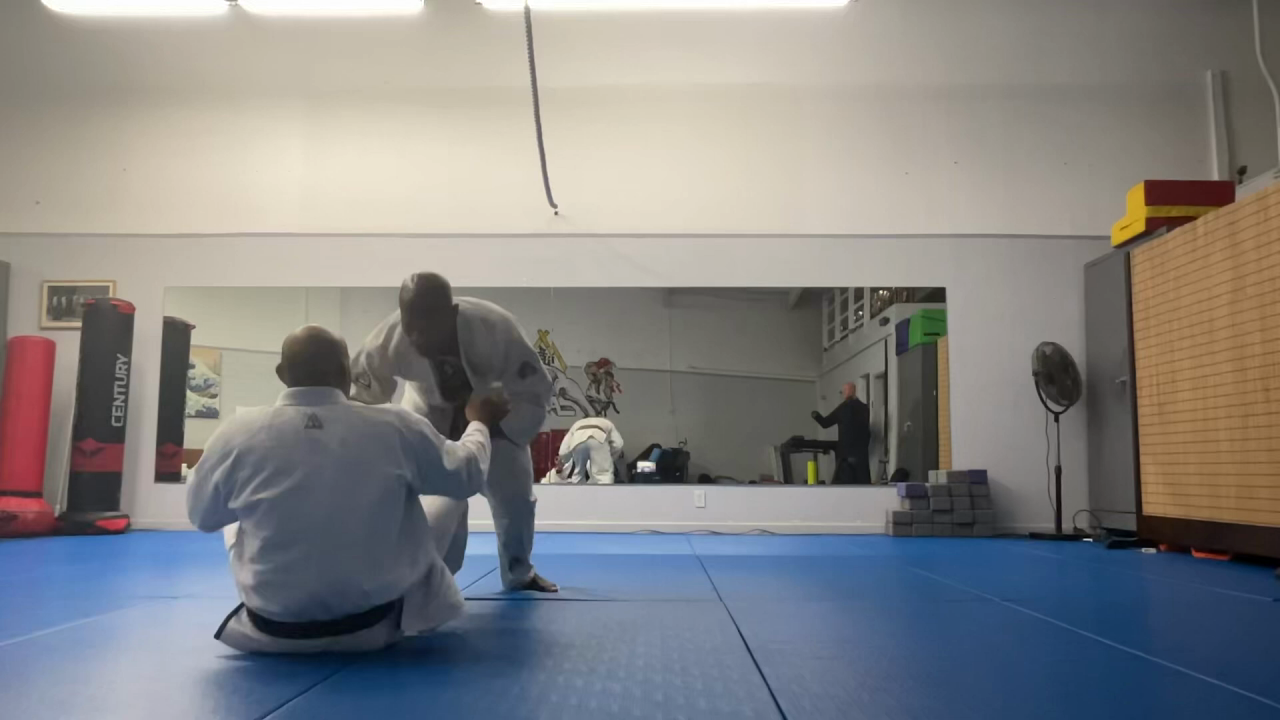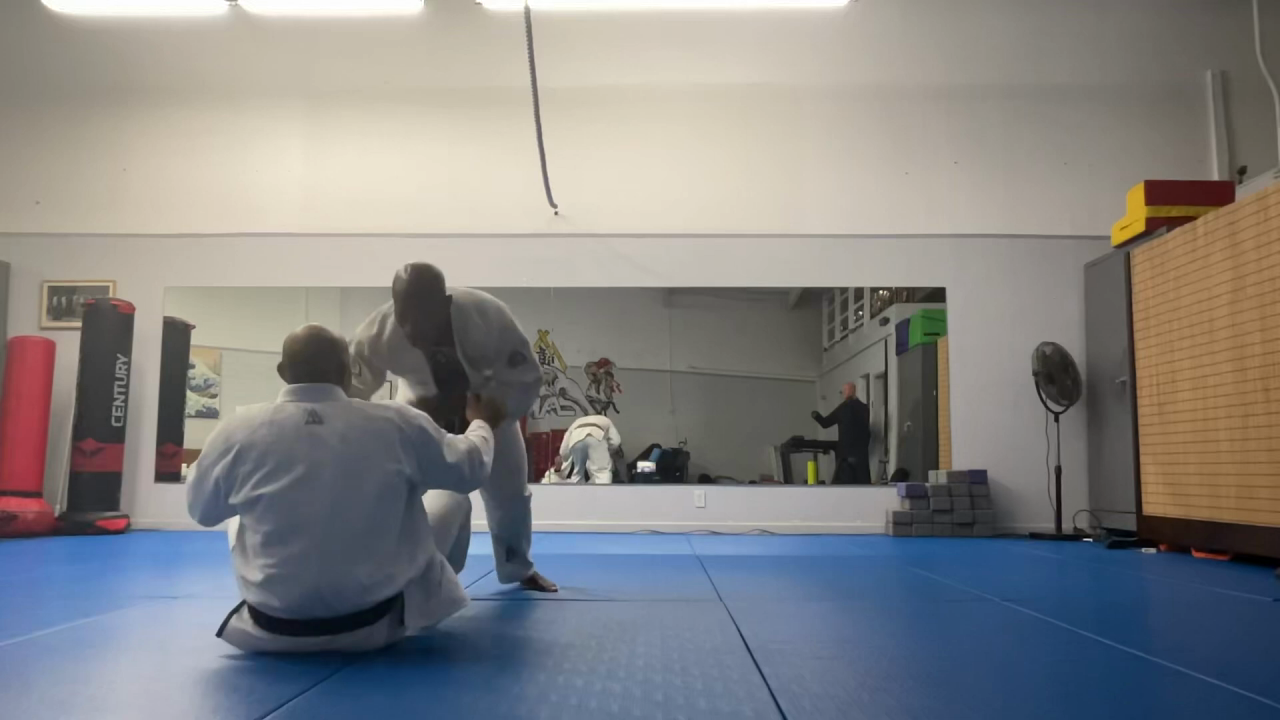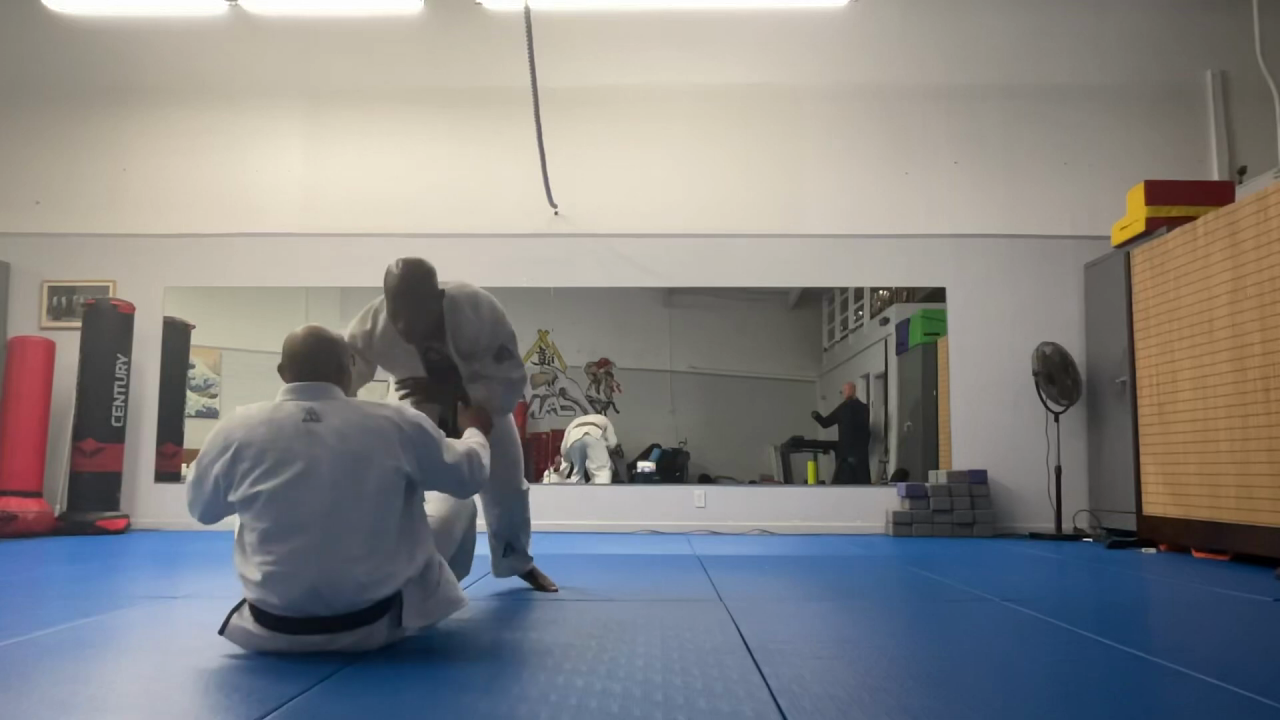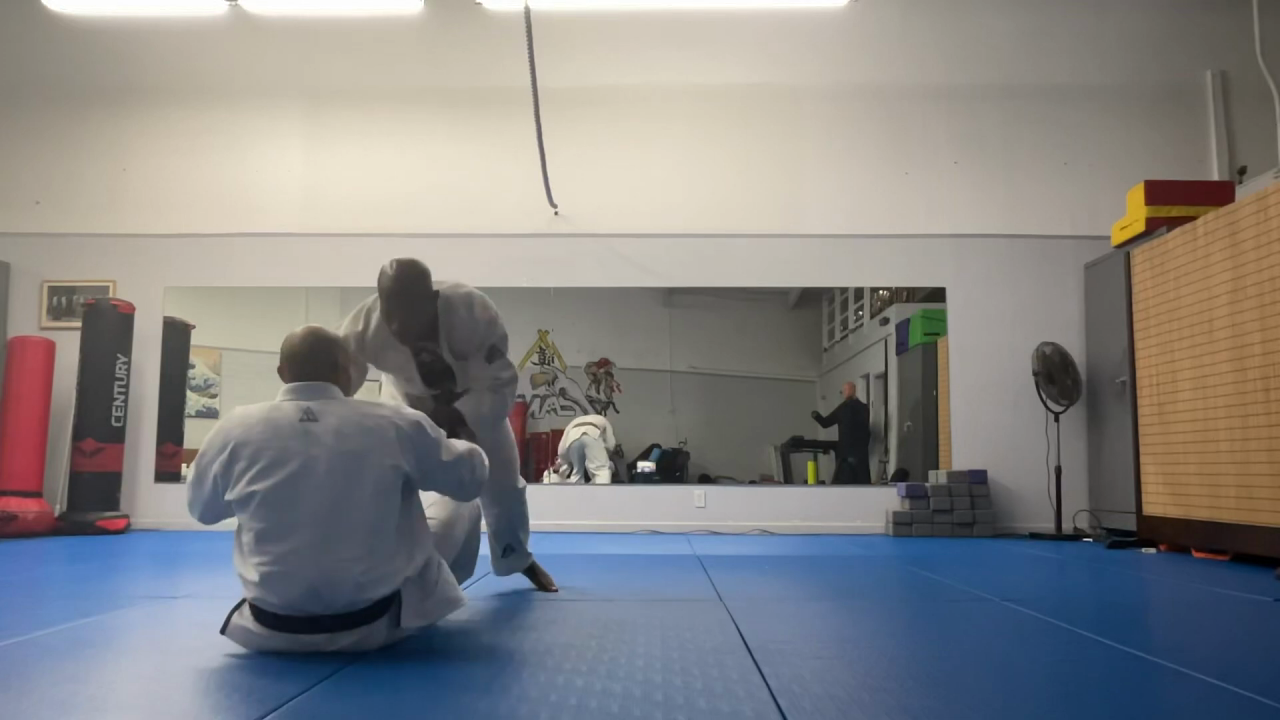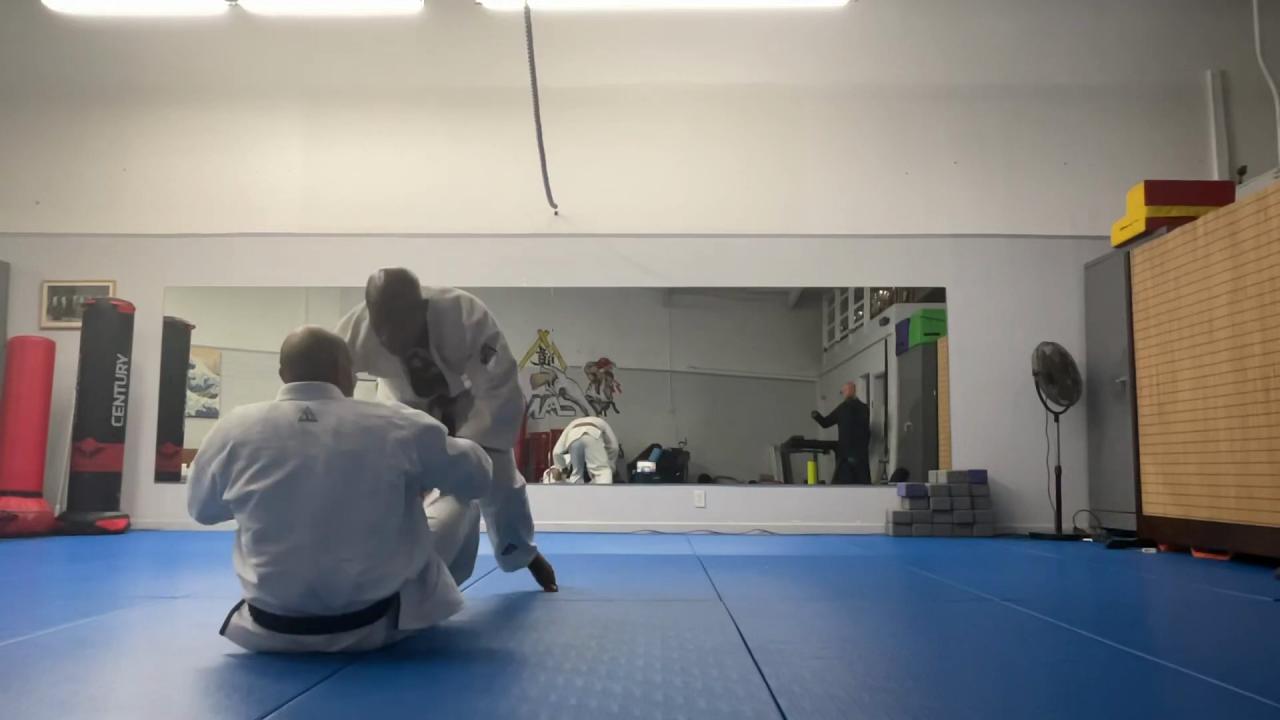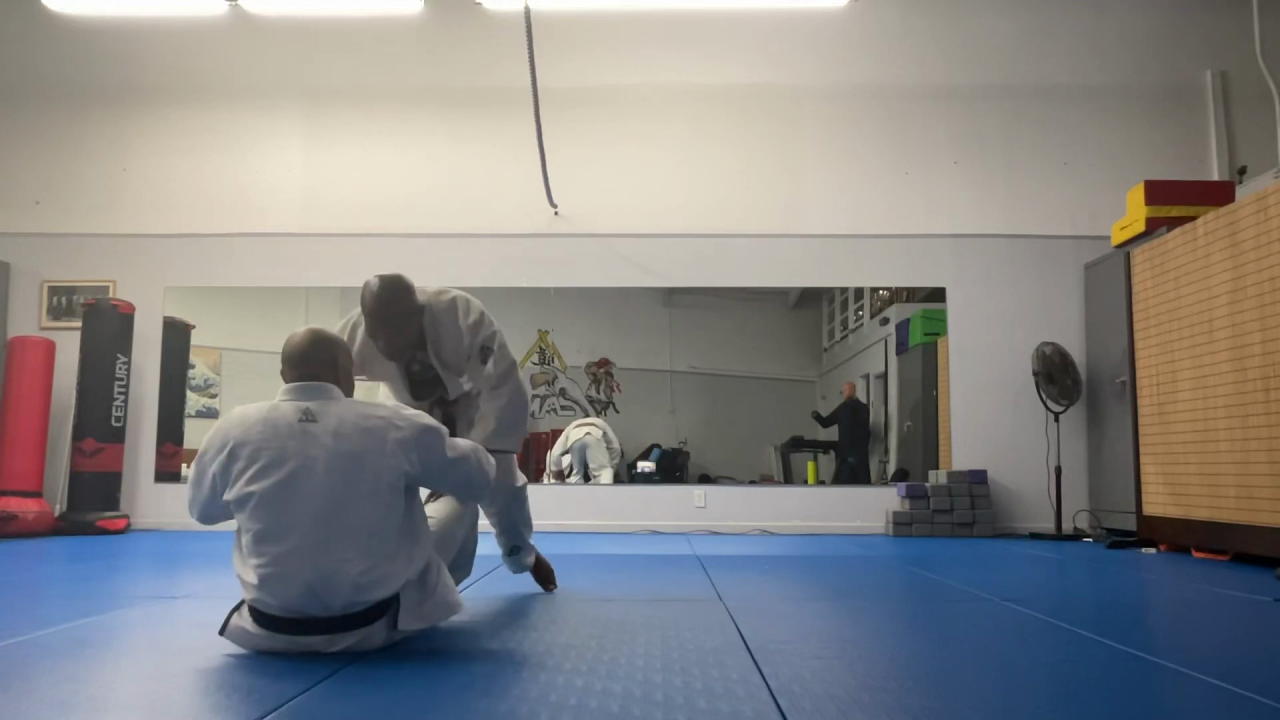
dt=0.1s
person 1, frame 1
left shoulder: (238, 434)
right shoulder: (396, 429)
left elbow: (202, 515)
right elbow: (466, 474)
right wrist: (481, 423)
left hip: (274, 631)
right hip: (374, 626)
right knee: (450, 498)
person 1, frame 2
left shoulder: (239, 430)
right shoulder: (396, 425)
left elbow: (202, 510)
right elbow: (468, 467)
right wrist: (482, 423)
left hip: (275, 629)
right hip: (375, 624)
right knee: (452, 498)
person 1, frame 3
left shoulder: (237, 429)
right shoulder: (397, 424)
left elbow: (202, 508)
right elbow: (469, 475)
right wrist: (475, 431)
left hip: (275, 628)
right hip: (376, 622)
right knee: (459, 504)
person 1, frame 4
left shoulder: (236, 429)
right shoulder: (395, 424)
left elbow: (202, 508)
right elbow: (469, 477)
right wrist: (472, 449)
left hip: (275, 628)
right hip: (376, 622)
right knee: (459, 505)
person 1, frame 5
left shoulder: (235, 429)
right shoulder: (396, 425)
left elbow: (202, 509)
right elbow: (475, 475)
left hip: (274, 628)
right hip: (374, 623)
right knee: (458, 503)
person 1, frame 6
left shoulder: (235, 429)
right shoulder: (396, 426)
left elbow: (203, 510)
right elbow: (476, 476)
left hip: (274, 628)
right hip: (375, 624)
right knee: (459, 503)
person 2, frame 1
left shoulder: (495, 326)
right shoulder: (387, 340)
left elbow: (536, 390)
right elbow: (360, 397)
left wrist: (494, 432)
right hip: (430, 411)
left knee: (514, 494)
left ankle: (520, 572)
person 2, frame 2
left shoulder: (488, 316)
right shoulder: (379, 332)
left elbow: (525, 379)
right elbow: (351, 387)
right hip: (422, 405)
left knee: (509, 490)
left ankle: (519, 567)
person 2, frame 3
left shoulder: (480, 310)
right shoulder: (370, 326)
left elbow: (510, 381)
left wrist: (452, 400)
left hip: (480, 401)
right hip: (415, 402)
left knee: (505, 485)
left ankle: (518, 562)
person 2, frame 4
left shoulder: (473, 310)
right shoulder: (363, 326)
left elbow: (498, 383)
left wrist: (449, 419)
left hip: (475, 402)
right hip: (410, 400)
left knee: (501, 485)
left ankle: (518, 559)
person 2, frame 5
left shoulder: (466, 315)
right shoulder: (354, 331)
left elbow: (503, 388)
left hip: (469, 402)
right hip: (407, 407)
left knee: (499, 484)
left ankle: (524, 552)
person 2, frame 6
left shoulder: (463, 316)
right shoulder: (352, 337)
left elbow: (506, 387)
left hip: (469, 402)
right hip: (408, 409)
left knee: (500, 484)
left ankle: (525, 554)
